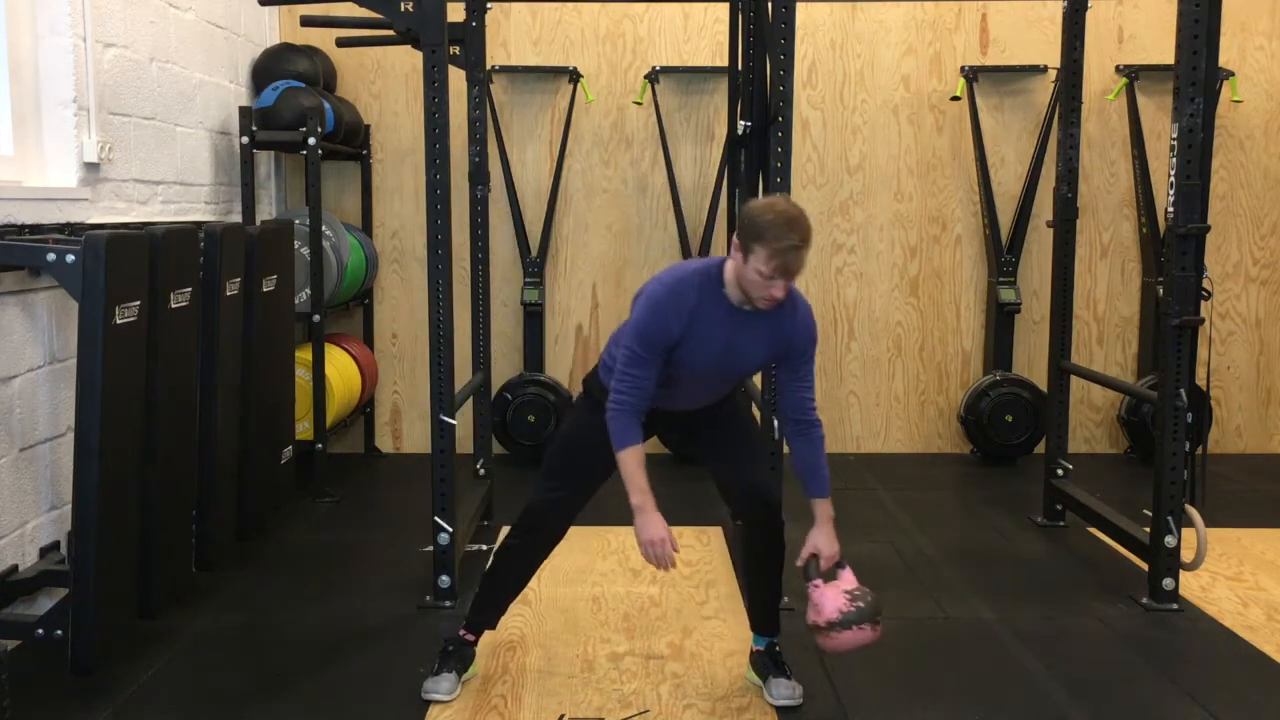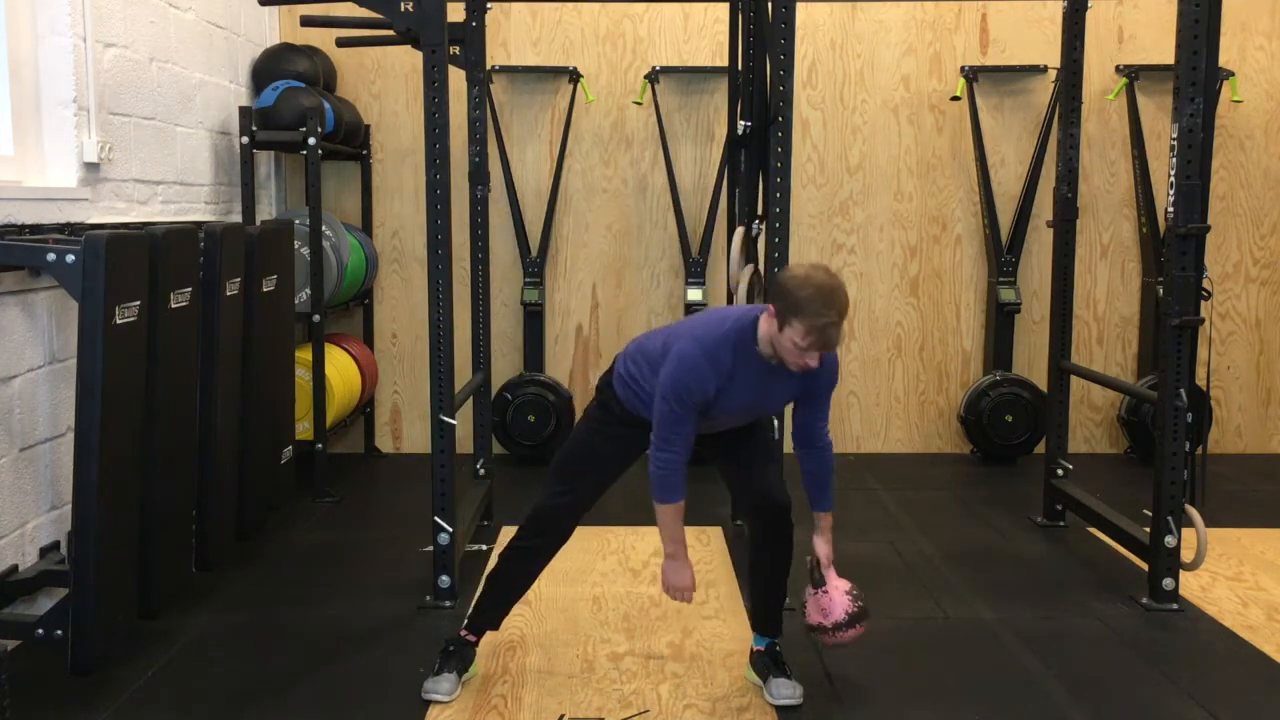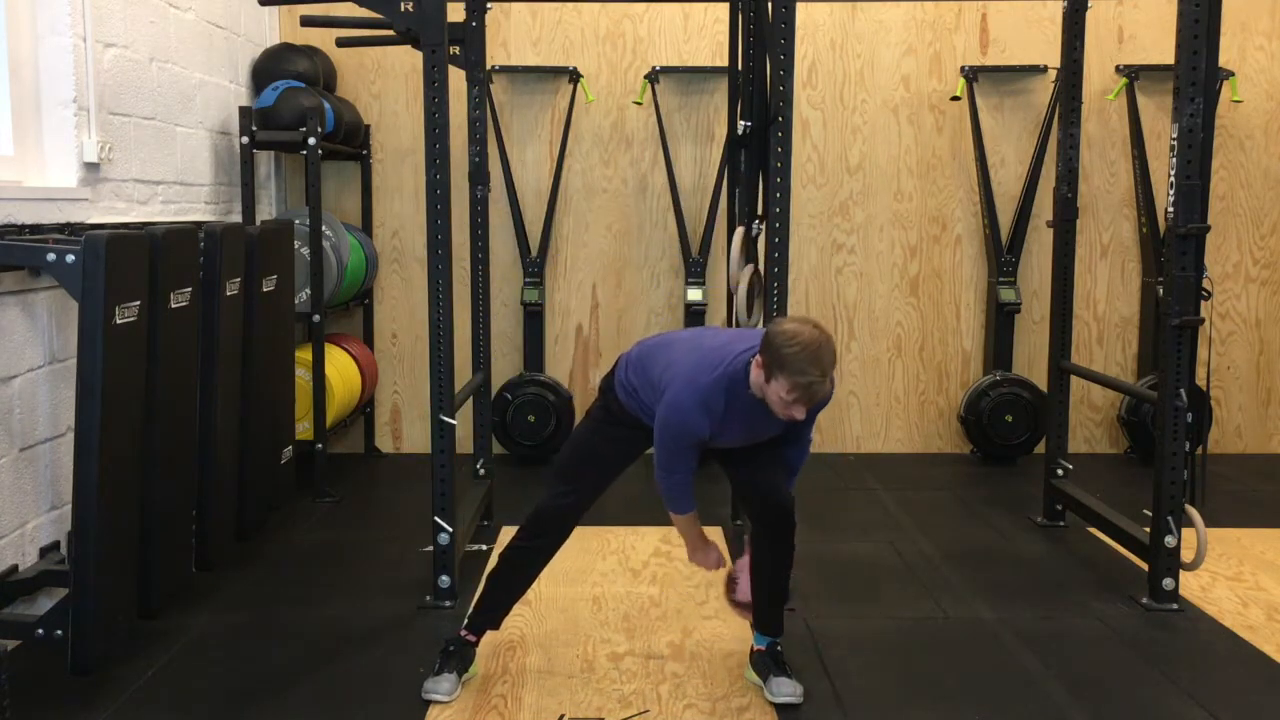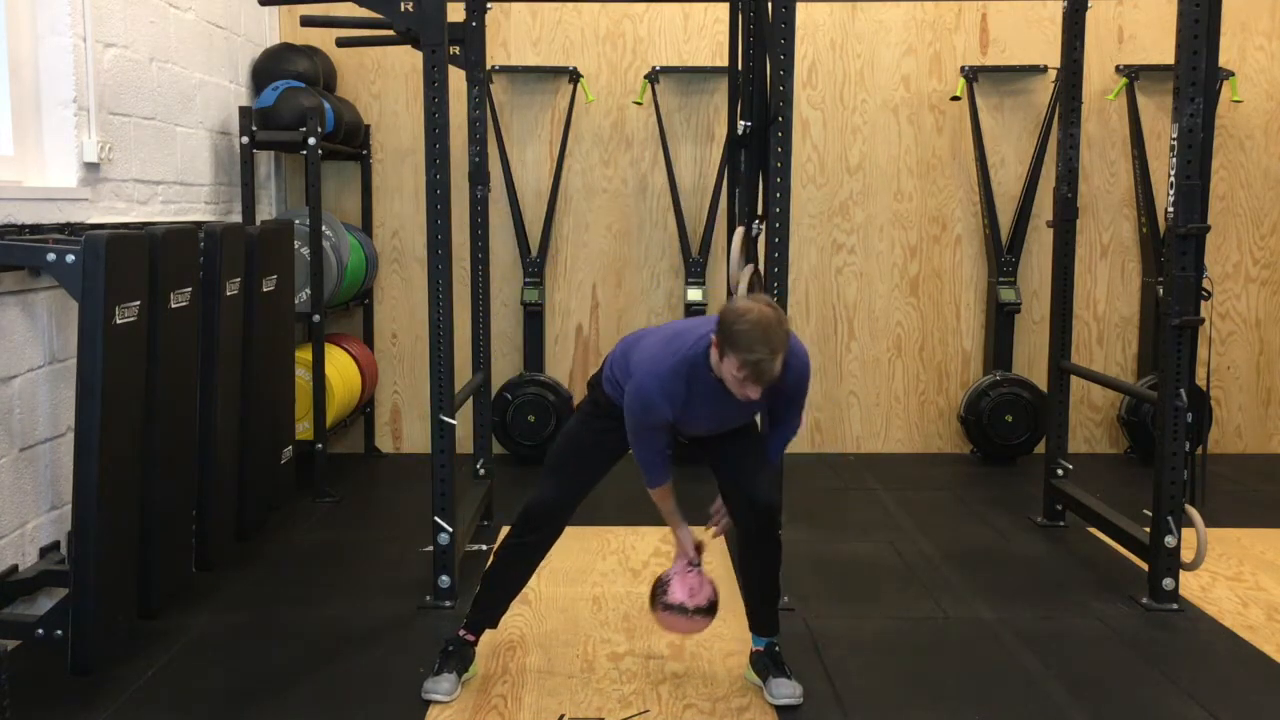
dt=0.3s
person 1, frame 1
left shoulder: (794, 318)
right shoulder: (670, 296)
left elbow: (800, 419)
right elbow: (624, 407)
left wrist: (824, 521)
right wrist: (644, 511)
left hip: (710, 405)
right hip: (627, 399)
left knee: (762, 505)
right knee: (548, 511)
left ankle: (765, 650)
right ankle: (466, 641)
person 1, frame 2
left shoulder: (819, 360)
right shoulder: (701, 351)
left elbow: (813, 443)
right elbow: (667, 459)
left wrist: (822, 531)
right wrist: (675, 557)
right hip: (631, 402)
left knee: (772, 508)
right knee: (556, 512)
left ankle: (765, 649)
right ankle: (466, 642)
person 1, frame 3
left shoulder: (808, 383)
right shoulder: (694, 393)
left elbow: (793, 445)
right elbow: (674, 483)
right wrist: (697, 543)
right hip: (635, 401)
left knee: (775, 510)
right knee: (556, 512)
left ankle: (766, 649)
right ankle: (466, 642)
person 1, frame 4
left shoulder: (791, 359)
right shoulder: (657, 374)
left elbow: (784, 425)
right elbow: (652, 461)
left wrist: (735, 494)
right wrist: (677, 527)
right hip: (621, 397)
left knee: (760, 510)
right knee: (546, 508)
left ankle: (765, 650)
right ankle: (465, 642)
